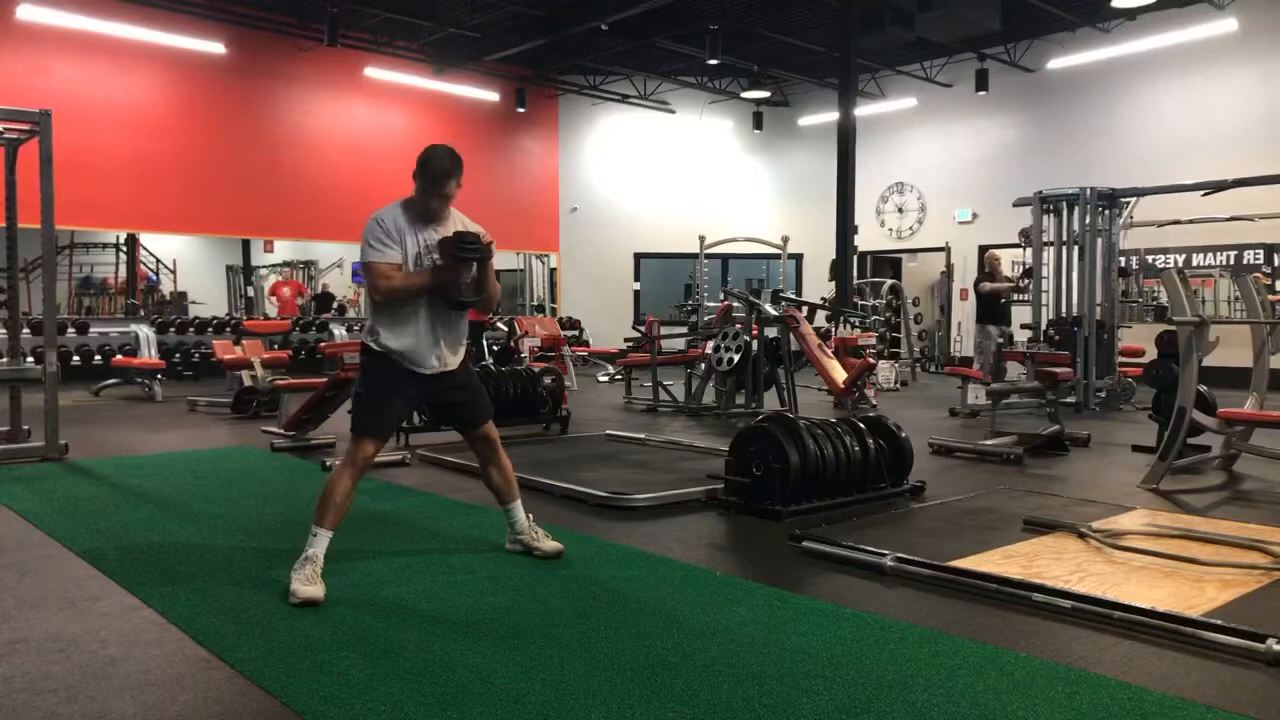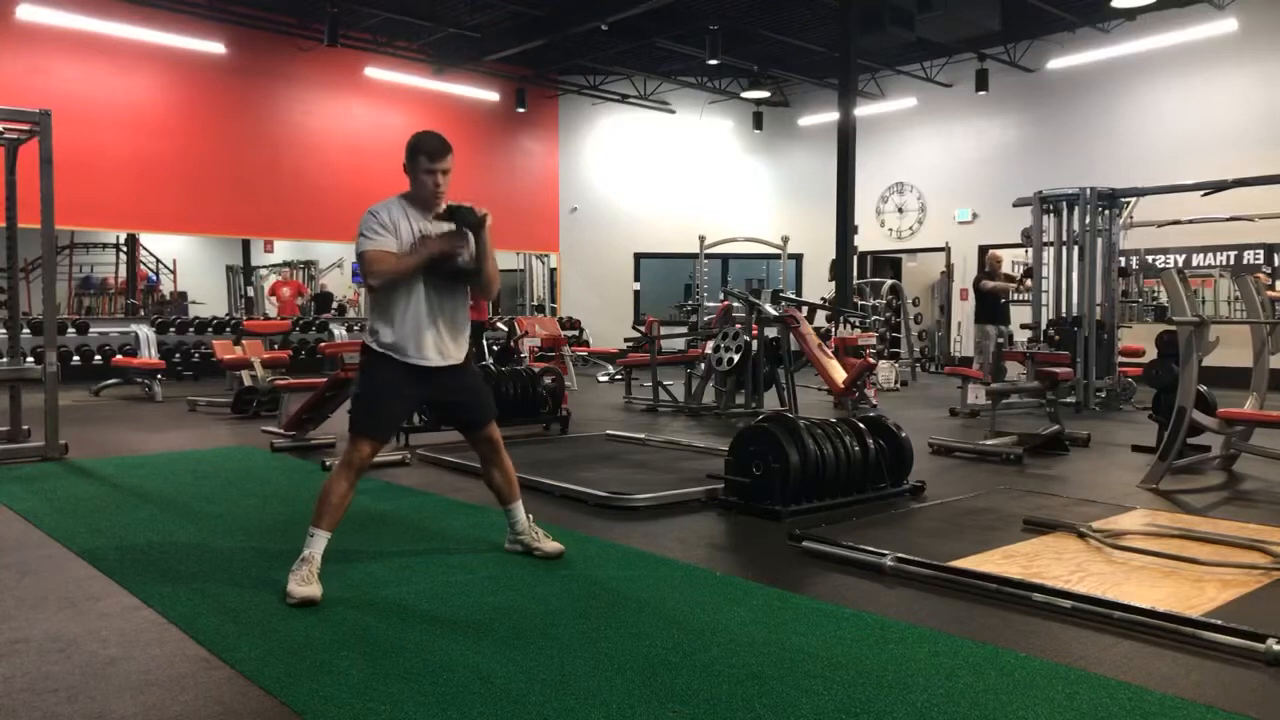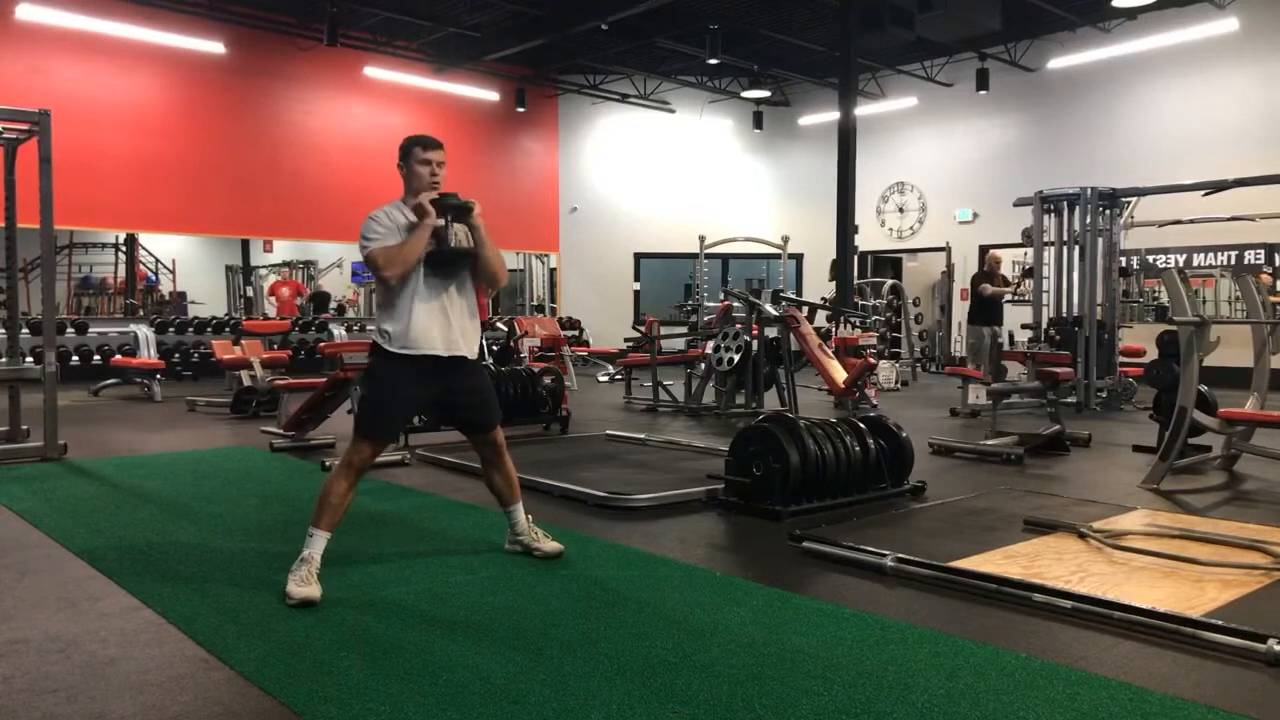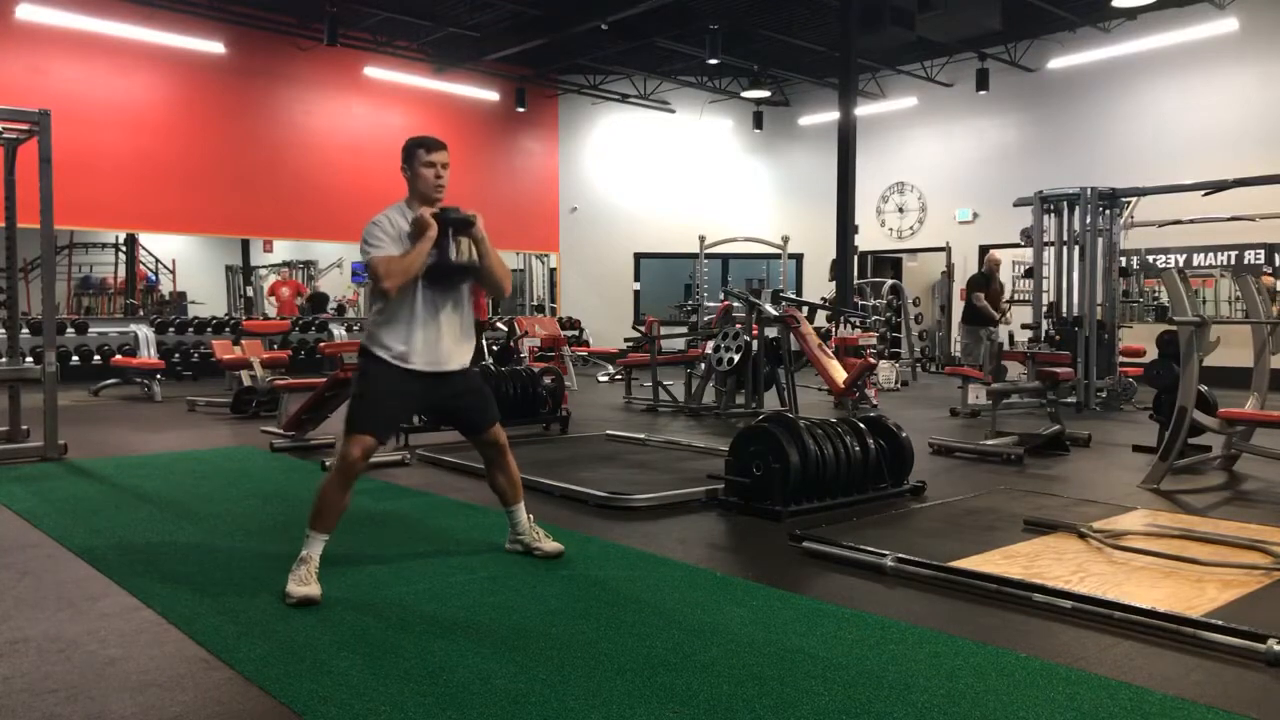
dt=0.5s
person 1, frame 1
left shoulder: (469, 230)
right shoulder: (386, 222)
left elbow: (488, 304)
right elbow: (381, 290)
left wrist: (485, 262)
right wrist: (440, 274)
left hip: (449, 359)
right hip: (391, 359)
left knee: (488, 440)
right knee: (359, 454)
left ankle: (521, 530)
right ankle: (312, 558)
person 1, frame 2
left shoulder: (463, 221)
right shoulder: (381, 216)
left elbow: (487, 291)
right elbow: (376, 275)
left wrist: (482, 238)
right wrist: (434, 248)
left hip: (452, 357)
right hip: (392, 359)
left knee: (491, 442)
right knee: (356, 456)
left ankle: (521, 530)
right ankle: (309, 558)
person 1, frame 3
left shoulder: (460, 223)
right shoulder: (383, 220)
left elbow: (497, 280)
right elbow: (389, 271)
left wrist: (477, 227)
right wrist: (424, 225)
left hip: (460, 357)
right hip: (402, 358)
left knee: (493, 444)
right knee: (359, 456)
left ankle: (520, 530)
right ankle: (309, 558)
person 1, frame 4
left shoulder: (462, 227)
right shoulder: (386, 224)
left elbow: (502, 289)
right elbow: (388, 281)
left wrist: (480, 238)
right wrist: (426, 237)
left hip: (452, 365)
right hip: (393, 364)
left knee: (496, 443)
right knee: (353, 457)
left ankle: (521, 530)
right ankle: (308, 558)
